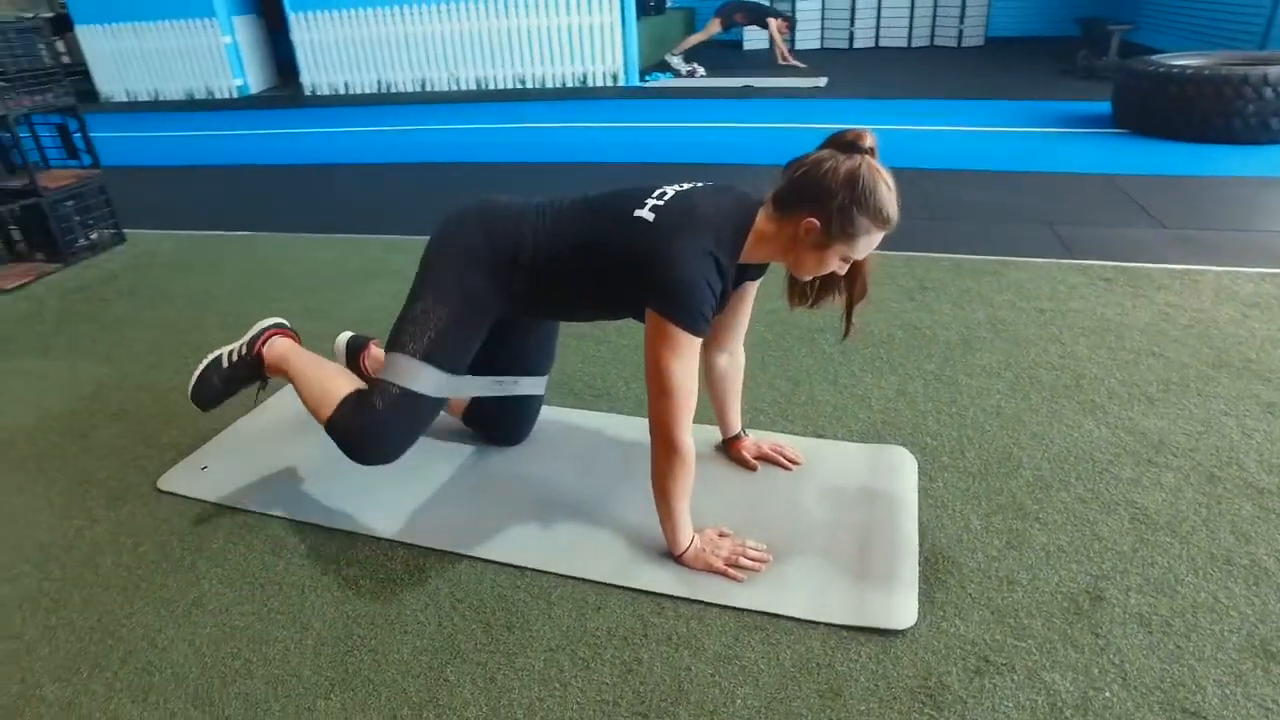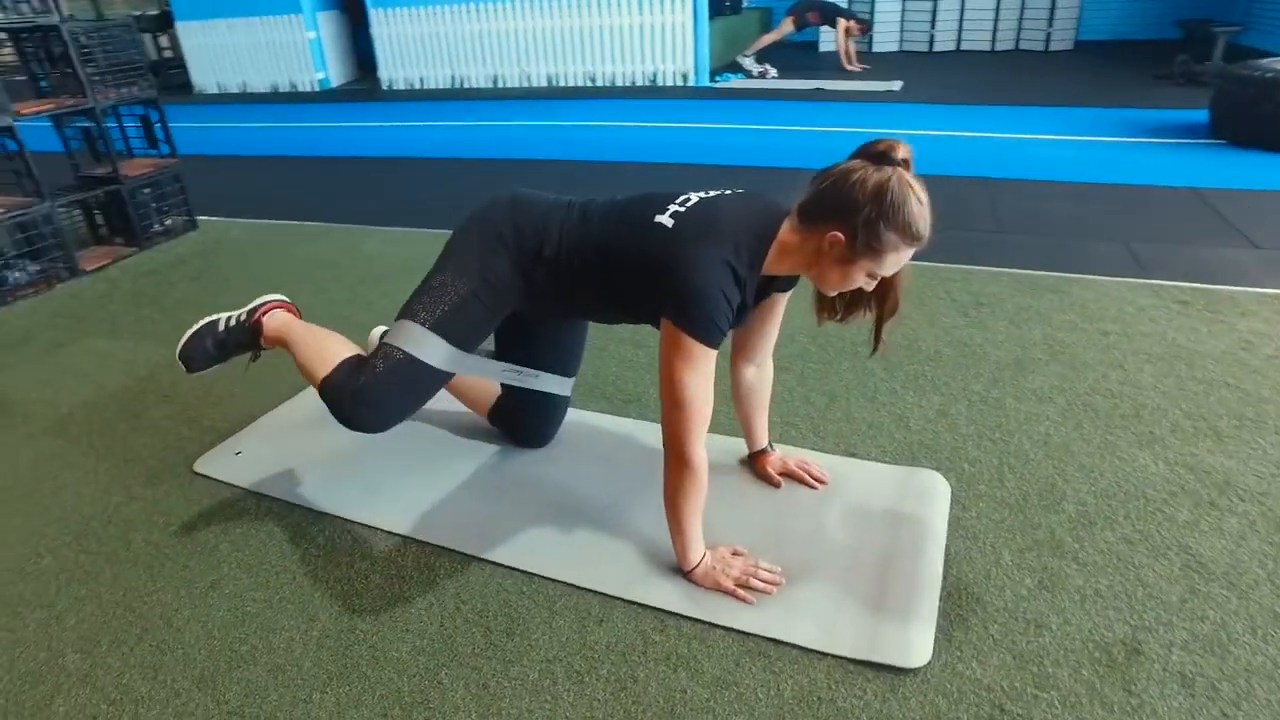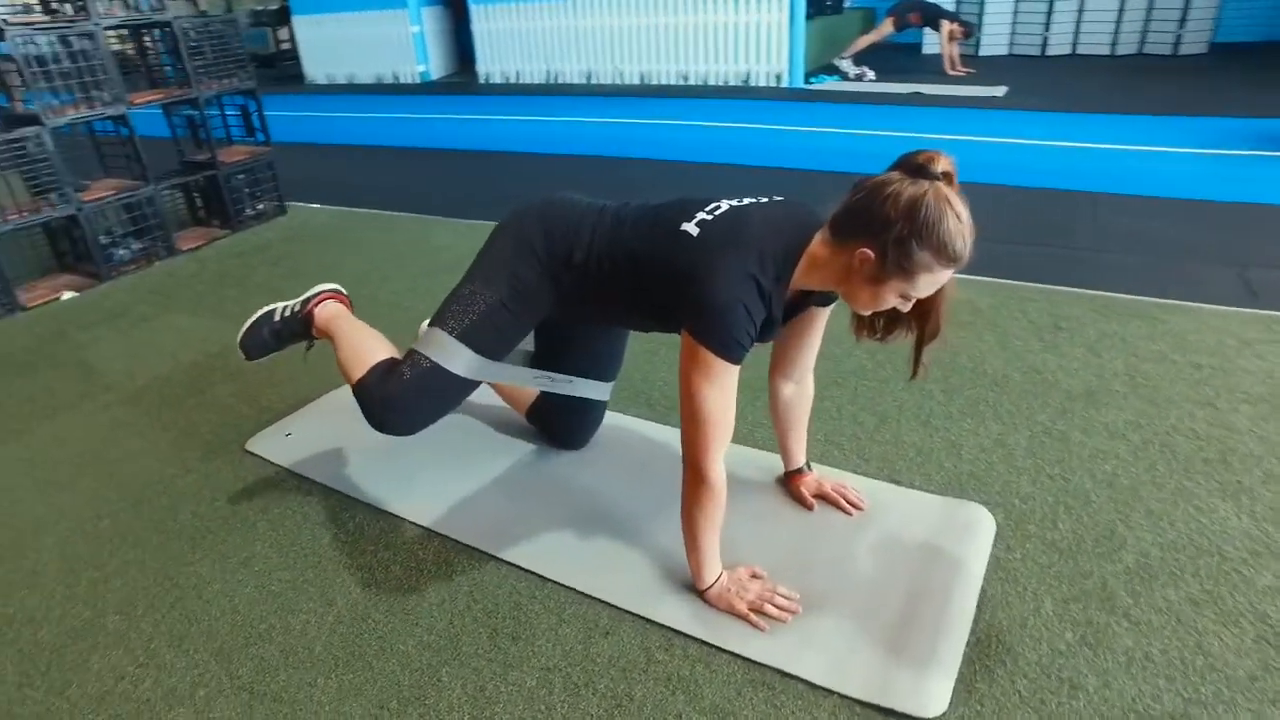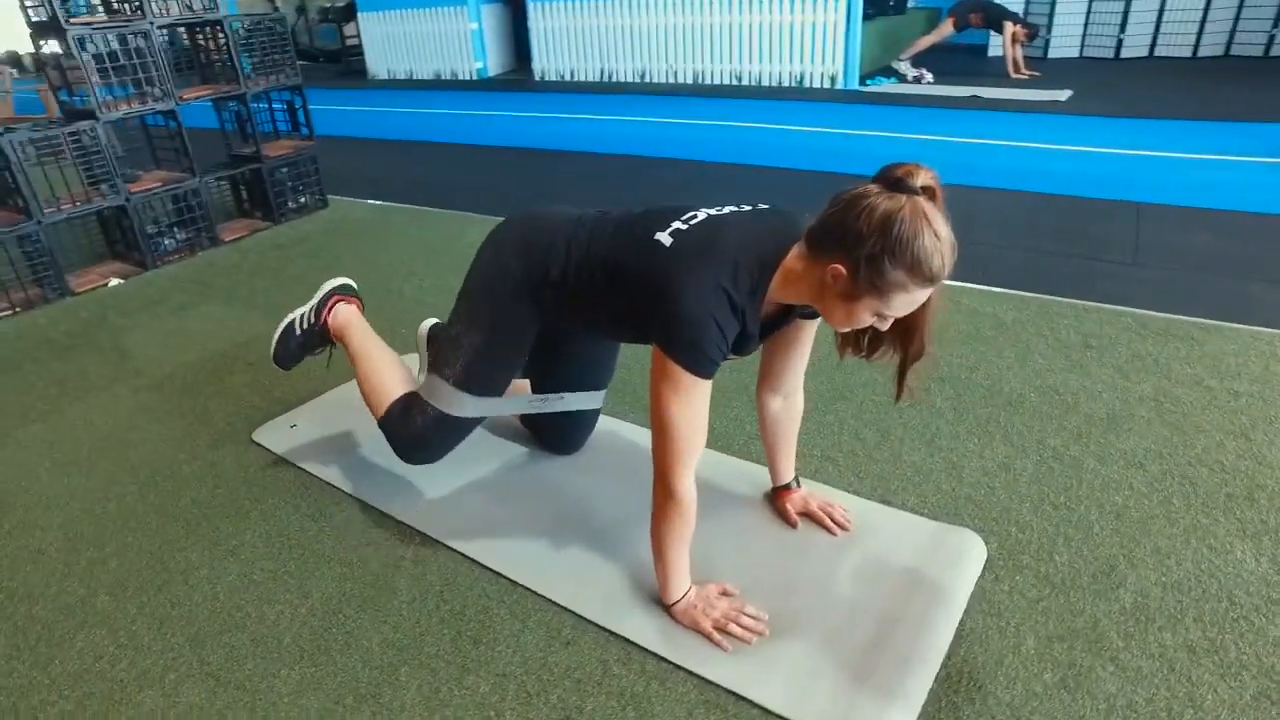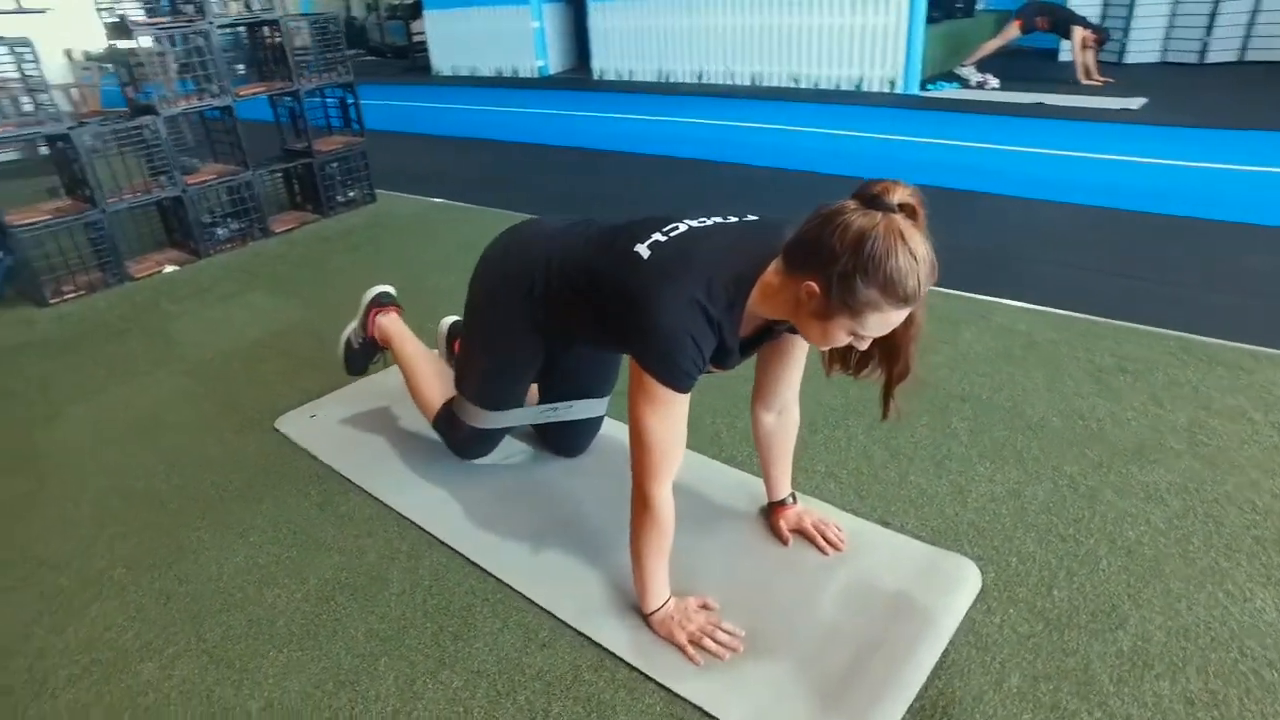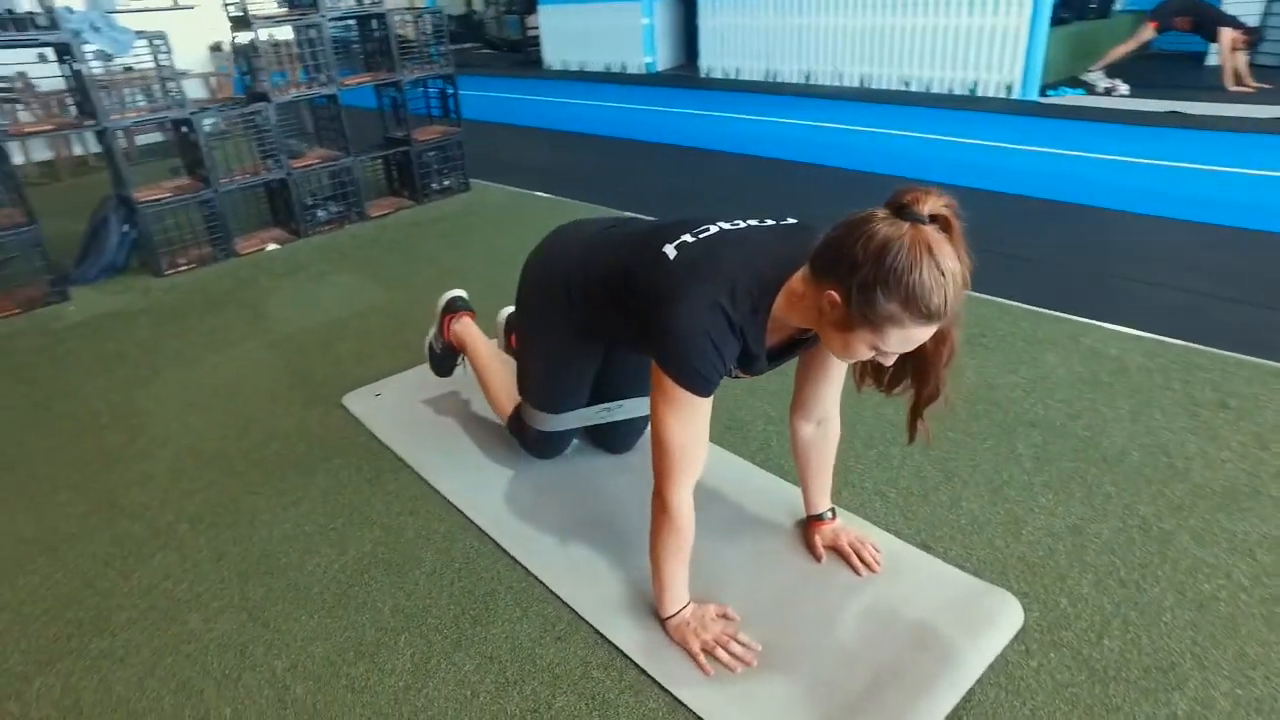
dt=0.3s
person 1, frame 1
left shoulder: (750, 231)
right shoulder: (690, 262)
left elbow: (723, 349)
right elbow: (671, 432)
left wrist: (735, 434)
right wrist: (683, 542)
left hip: (527, 276)
right hip: (481, 258)
left knee: (505, 427)
right knee: (373, 436)
left ankle: (367, 354)
right ankle: (272, 349)
person 1, frame 2
left shoulder: (778, 241)
right shoulder: (711, 270)
left elbow: (753, 361)
right elbow: (684, 444)
left wrist: (761, 449)
right wrist: (693, 559)
left hip: (551, 271)
right hip: (507, 253)
left knee: (531, 429)
right knee: (370, 401)
left ankle: (410, 350)
right ankle: (273, 323)
person 1, frame 3
left shoulder: (819, 254)
right shoulder: (731, 285)
left elbow: (791, 377)
right elbow: (704, 460)
left wrist: (796, 469)
right wrist: (710, 580)
left hip: (592, 280)
right hip: (539, 257)
left knee: (568, 431)
right knee: (398, 404)
left ankle: (463, 352)
right ankle: (324, 313)
person 1, frame 4
left shoulder: (804, 262)
right shoulder: (705, 298)
left elbow: (780, 391)
right elbow: (675, 474)
left wrist: (785, 485)
right wrist: (677, 595)
left hip: (582, 283)
right hip: (524, 271)
left knee: (561, 438)
right knee: (419, 436)
left ankle: (450, 346)
right ankle: (340, 315)
person 1, frame 5
left shoulder: (792, 270)
right shoulder: (682, 312)
left elbow: (776, 407)
right elbow: (653, 486)
left wrist: (780, 501)
right wrist: (658, 605)
left hip: (581, 290)
right hip: (519, 282)
left knee: (567, 442)
right knee: (472, 437)
left ankle: (466, 342)
right ankle: (384, 321)
person 1, frame 6
left shoulder: (834, 275)
right shoulder: (704, 317)
left elbow: (815, 418)
right elbow: (674, 488)
left wrist: (820, 515)
right wrist: (675, 610)
left hip: (626, 287)
right hip: (565, 282)
left knee: (614, 439)
right knee: (544, 438)
left ankle: (520, 335)
right ankle: (459, 325)
